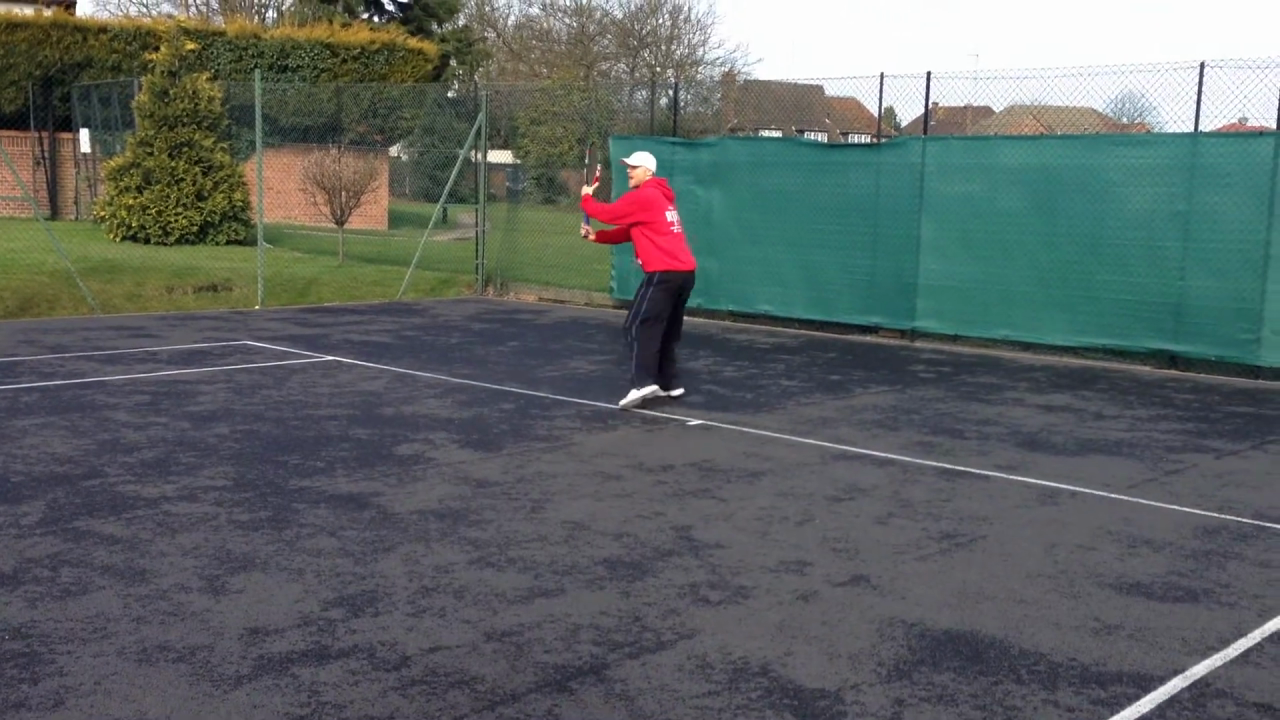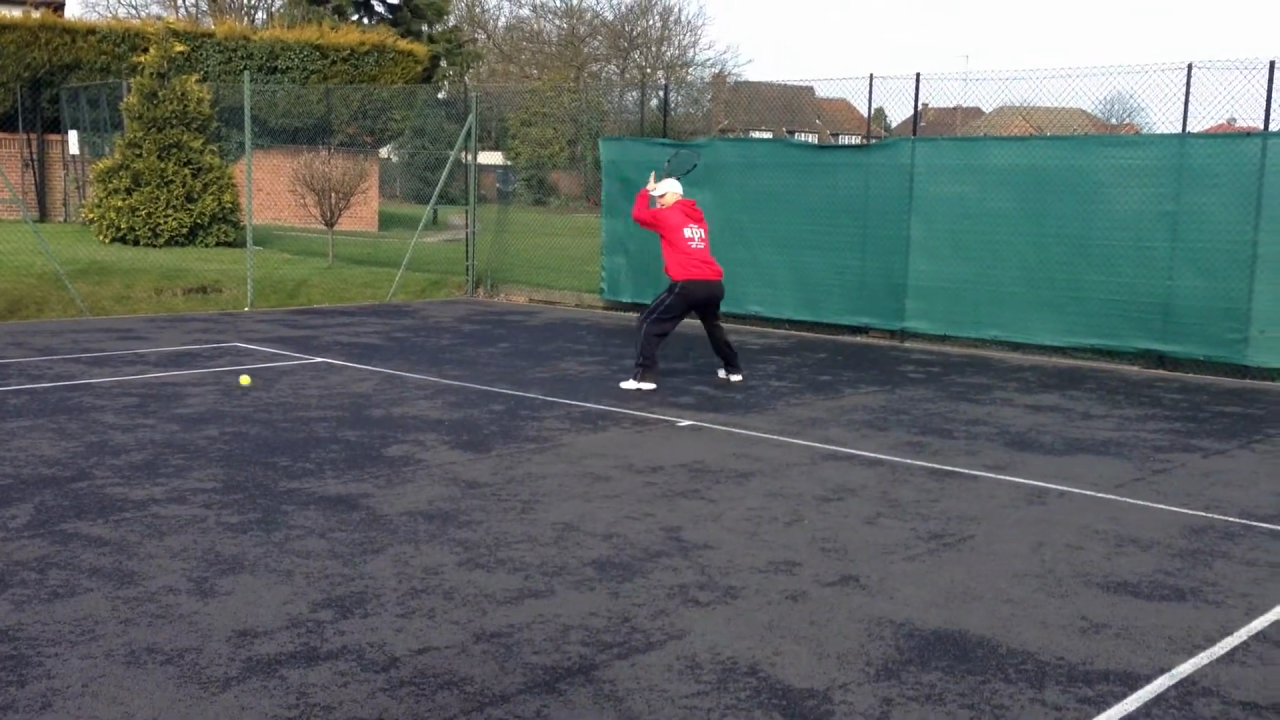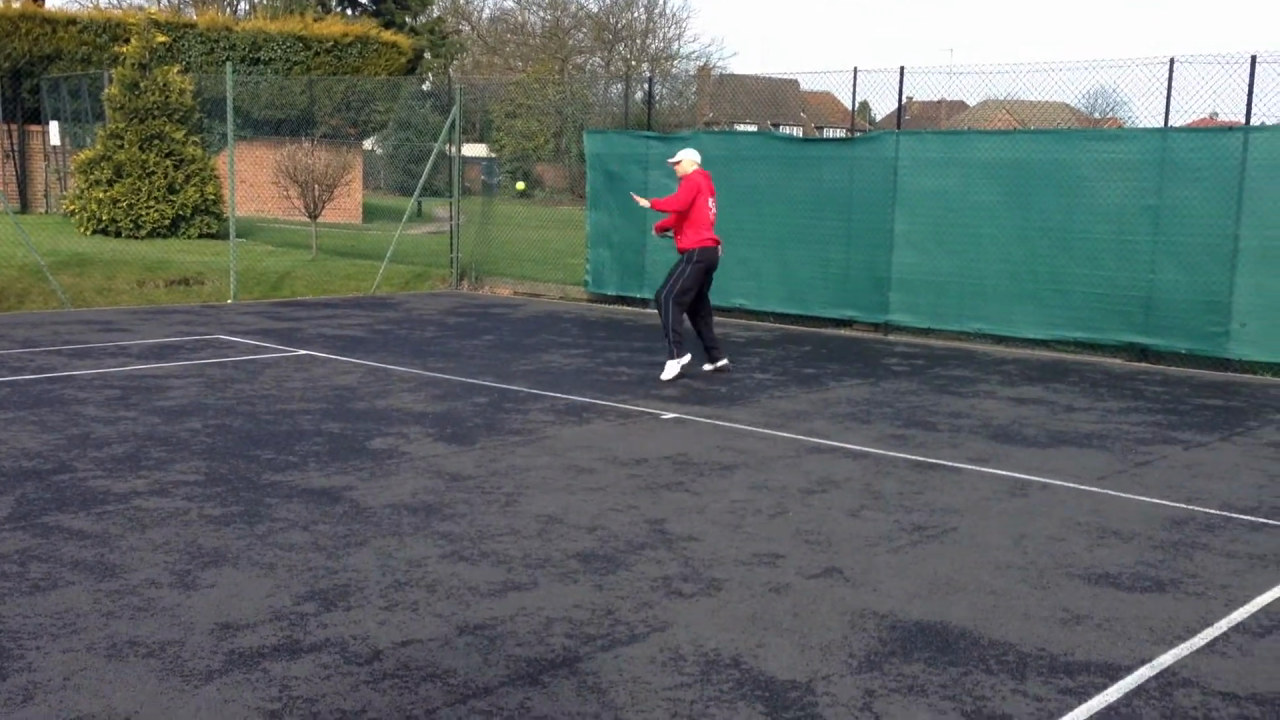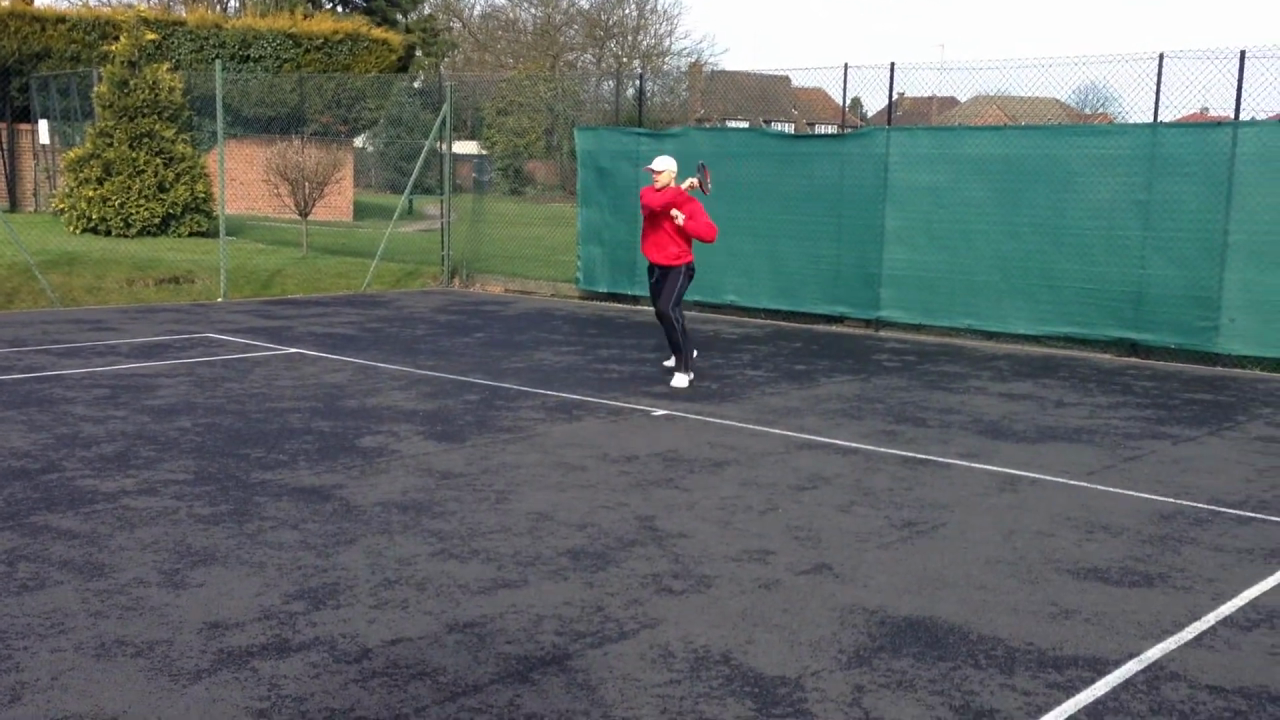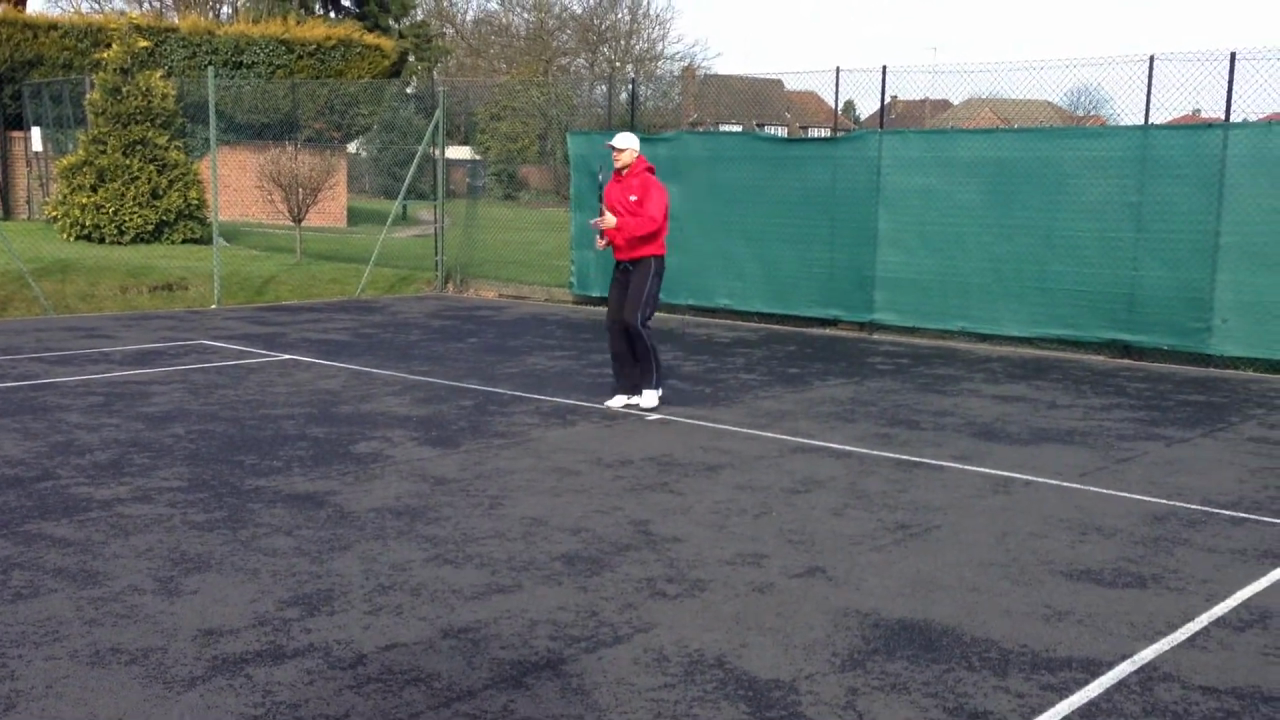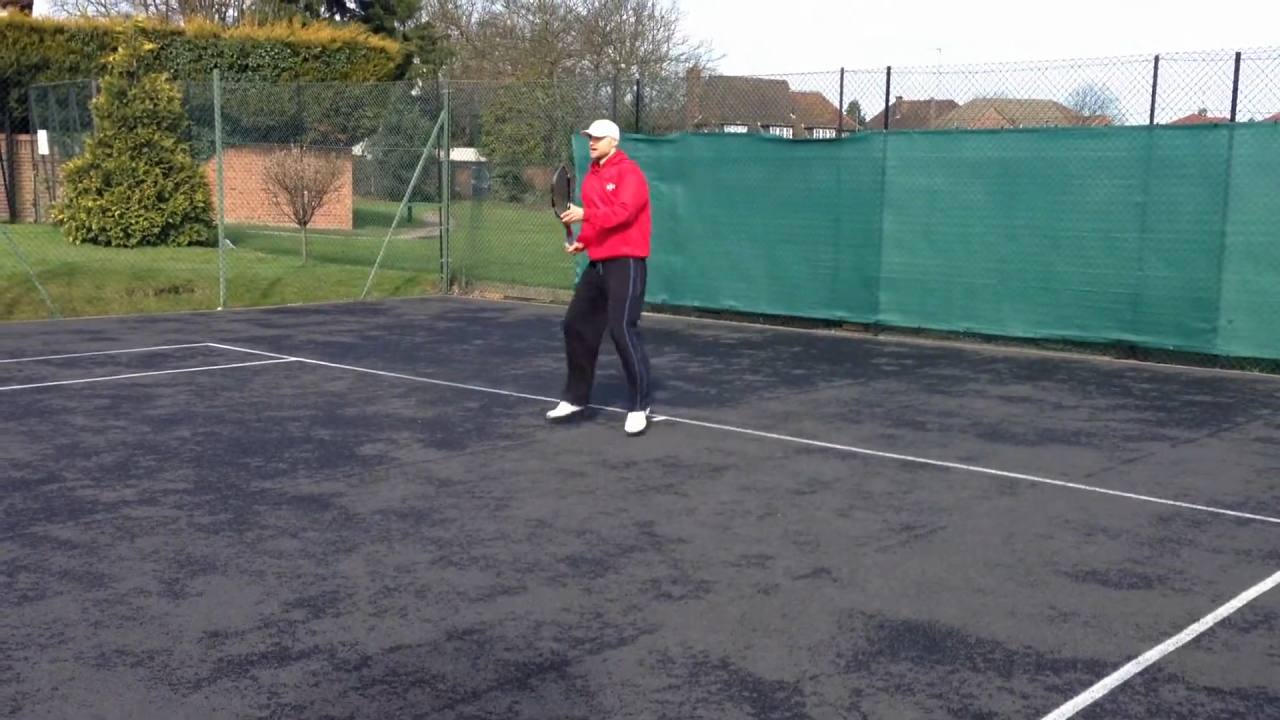
dt=0.5s
person 1, frame 1
left shoulder: (643, 196)
right shoulder: (658, 197)
left elbow: (608, 214)
right elbow: (629, 231)
left wrist: (586, 199)
right wrist: (596, 236)
left hip: (663, 272)
right hip: (685, 272)
left knee: (638, 326)
right knee: (666, 327)
left ankle: (643, 384)
right ankle: (670, 383)
person 1, frame 2
left shoulder: (664, 216)
right shoulder: (698, 217)
left elbow: (639, 214)
left wrist: (646, 193)
left hip: (687, 285)
right hip: (714, 284)
left knee: (649, 323)
right knee: (712, 324)
left ankle: (643, 377)
right ankle: (733, 369)
person 1, frame 3
left shoulder: (694, 181)
right shoulder: (701, 186)
left elbow: (678, 203)
left wrist: (651, 203)
right wrist: (662, 225)
left hip: (697, 253)
right hip: (707, 252)
left knee: (666, 299)
right knee: (698, 307)
left ankle: (676, 354)
right ankle: (716, 357)
person 1, frame 4
left shoulder: (691, 203)
right shoulder: (648, 192)
left elbow: (711, 233)
right elbow: (652, 203)
left wrist: (683, 220)
right wrist: (679, 190)
left hip: (680, 267)
right hip: (655, 267)
left knee: (668, 309)
right knee: (664, 312)
left ankle: (683, 368)
right ankle: (684, 350)
person 1, frame 5
left shoulder: (649, 183)
right shoulder: (612, 185)
left elbow: (653, 222)
left wrist: (618, 224)
right wrist: (605, 237)
left hip: (647, 262)
right hip: (622, 264)
left knee: (634, 320)
right knee: (615, 324)
left ankle: (652, 382)
right ankle: (628, 389)
person 1, frame 6
left shoulder: (629, 172)
right shoulder: (589, 179)
left elbow: (623, 212)
left wrist: (584, 214)
right wrist: (581, 241)
left hip: (626, 263)
right hip: (597, 265)
left knee: (622, 330)
right knee: (576, 326)
left ankle: (639, 405)
right ankle: (575, 397)
